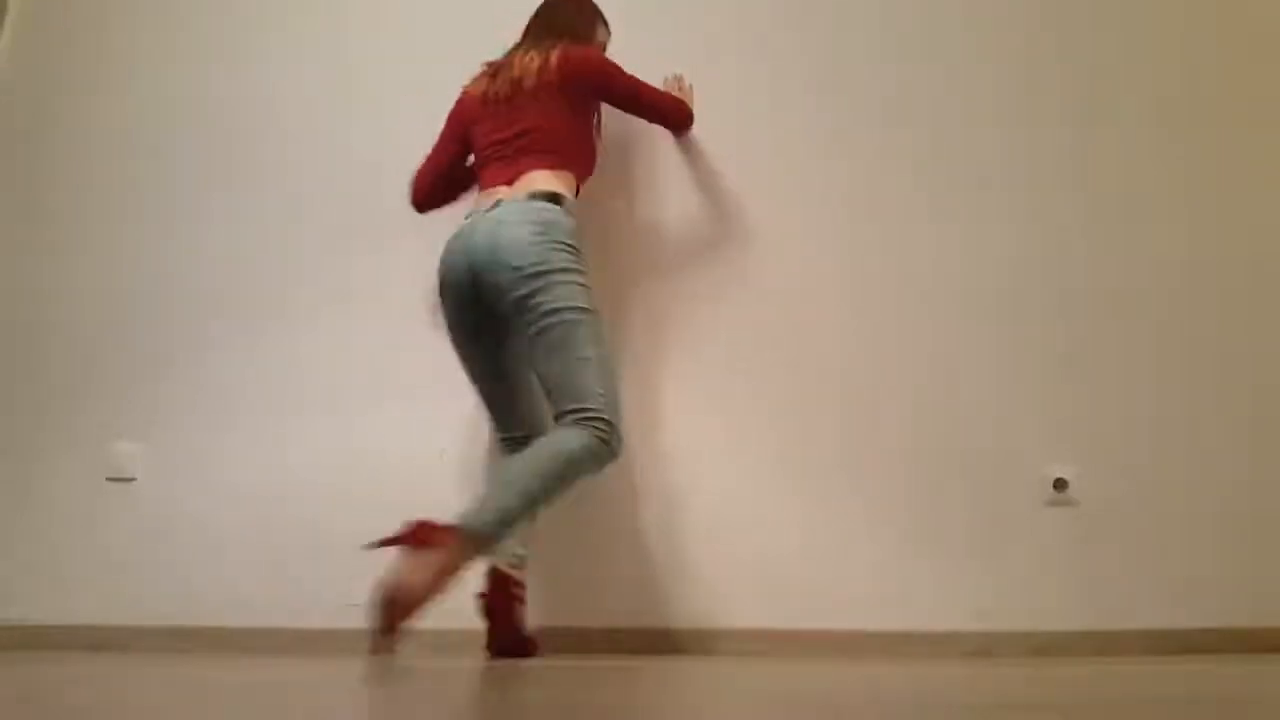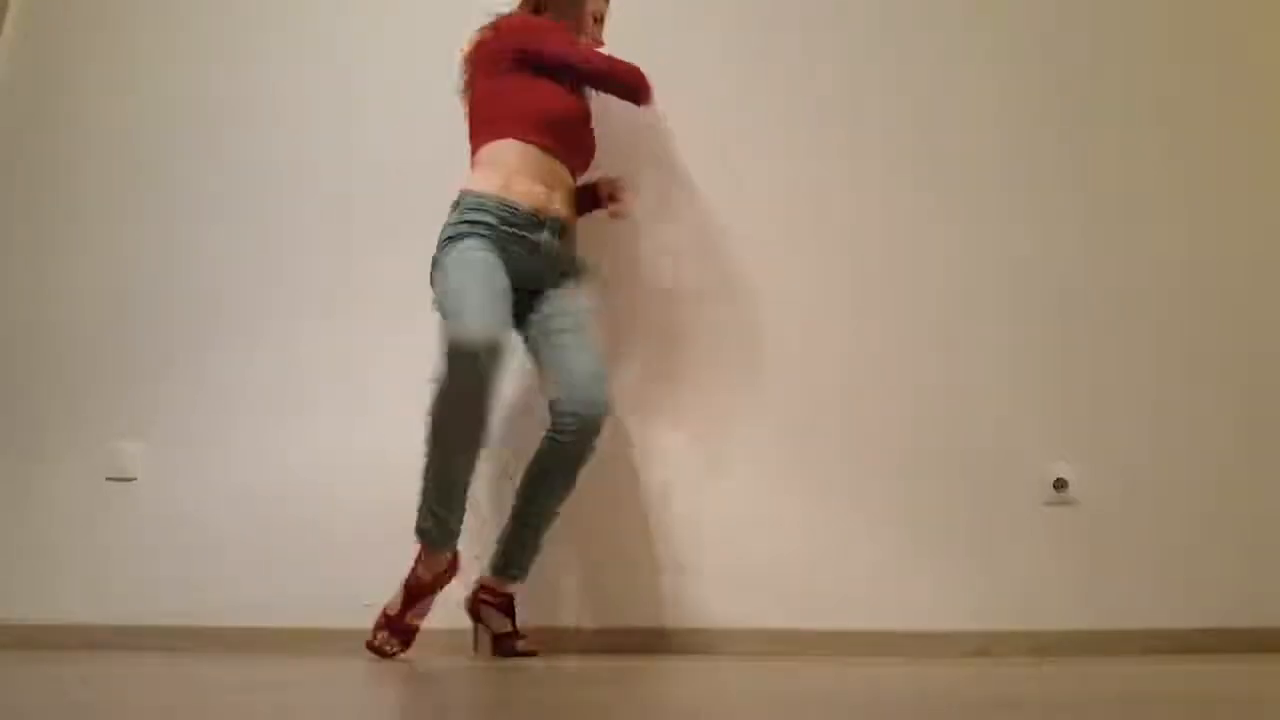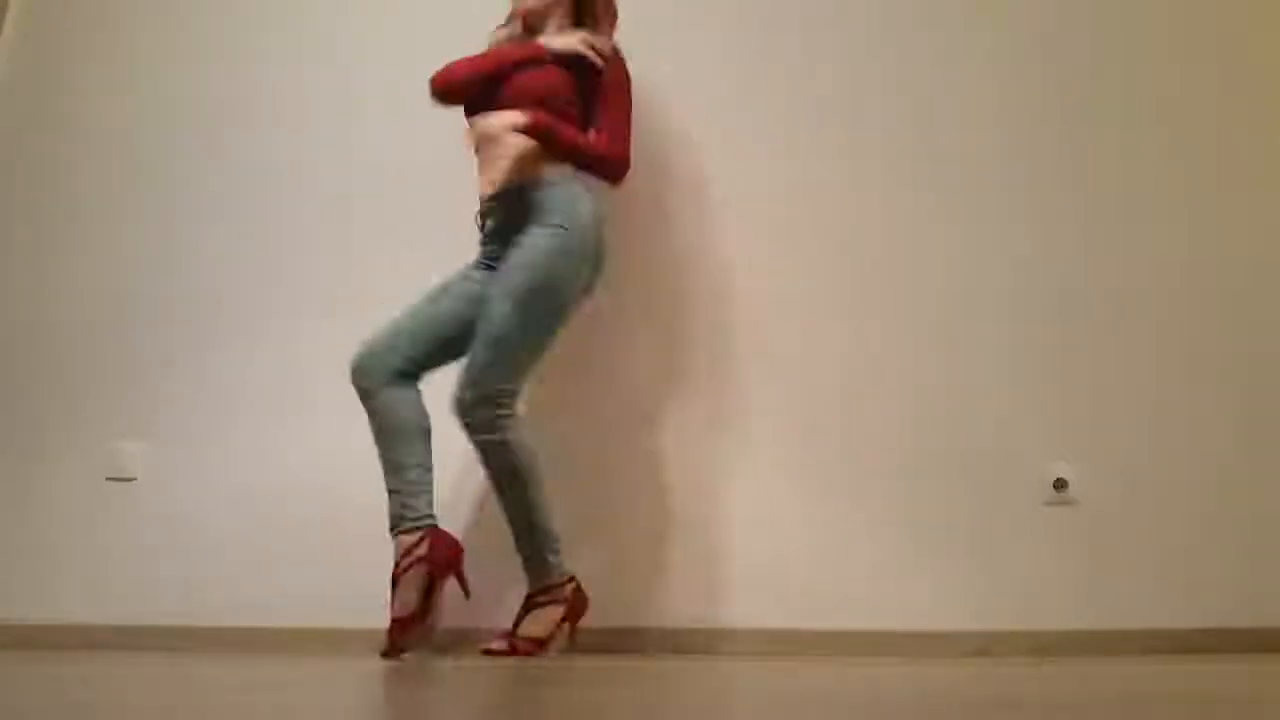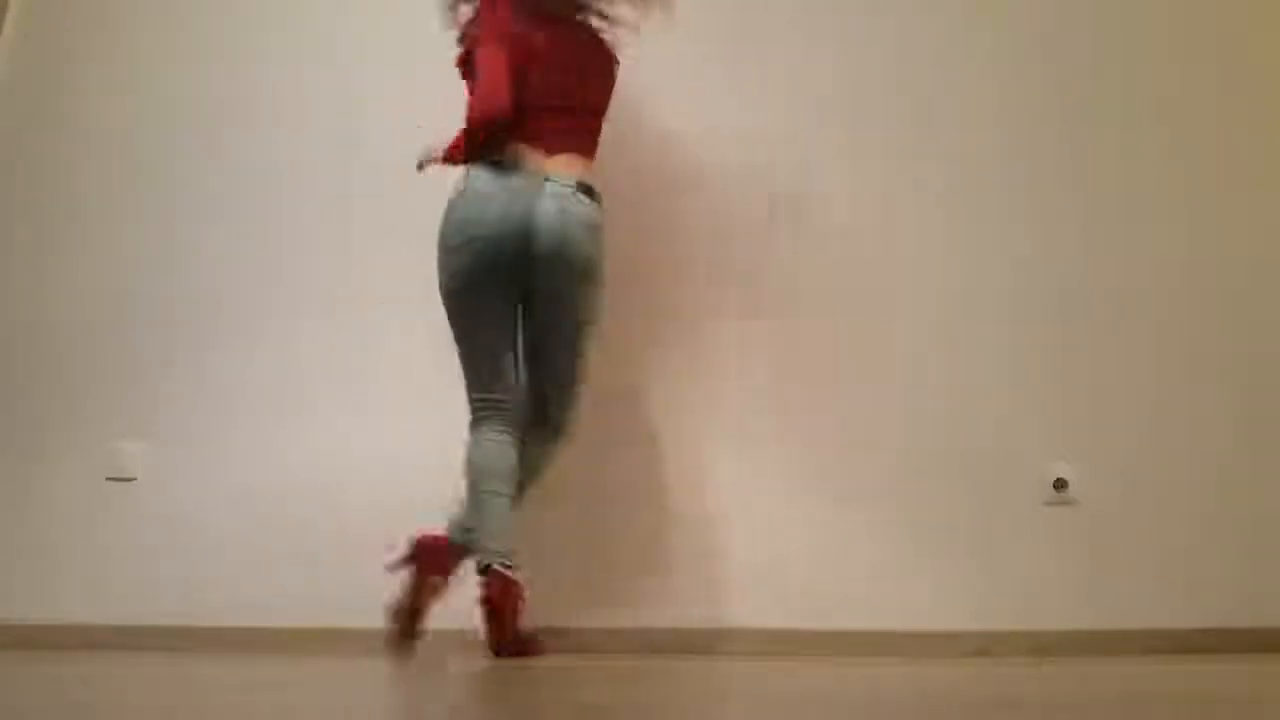
dt=0.3s
person 1, frame 1
left shoulder: (481, 90)
right shoulder: (578, 64)
left elbow: (423, 192)
right elbow: (677, 113)
right wrist: (682, 106)
left hip: (469, 250)
right hip: (533, 243)
left knee: (524, 437)
right knee: (596, 427)
left ankle: (500, 572)
right ankle: (452, 540)
person 1, frame 2
left shoulder: (564, 90)
right elbow: (630, 80)
left wrist: (592, 194)
left hip: (552, 262)
right hip: (481, 234)
left knee: (582, 410)
right knee: (472, 347)
left ankle: (500, 587)
right ankle: (433, 558)
person 1, frame 3
left shoulder: (597, 61)
left elbow: (614, 160)
right elbow: (445, 86)
left wrist: (532, 123)
left hip: (557, 222)
right hip: (499, 244)
left knee: (483, 399)
right knee: (379, 366)
left ankle: (554, 584)
right ankle: (424, 542)
person 1, frame 4
right shoulder: (600, 54)
left elbow: (492, 111)
left wrist: (454, 153)
left hip: (491, 203)
right hip: (574, 220)
left knee: (494, 410)
right knee: (546, 420)
left ankle: (496, 571)
right ankle: (452, 548)
